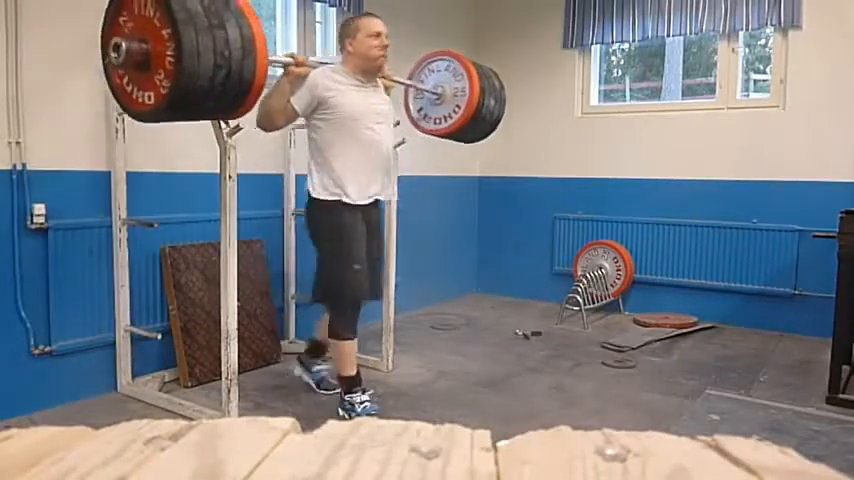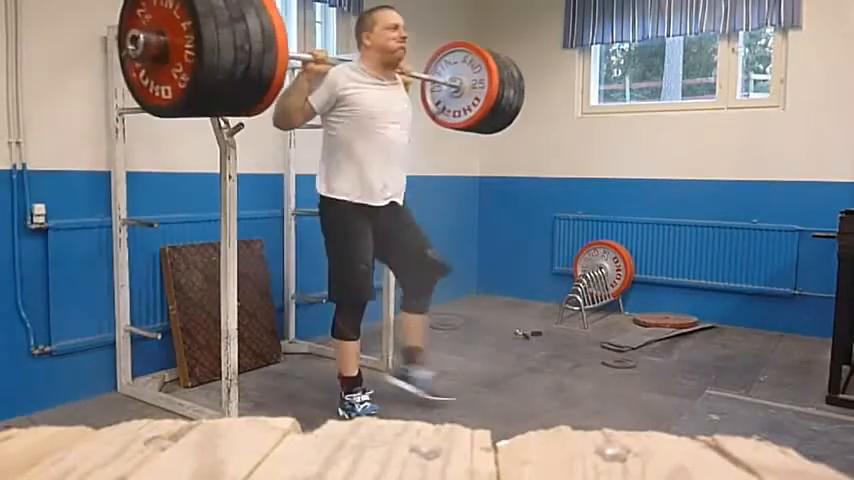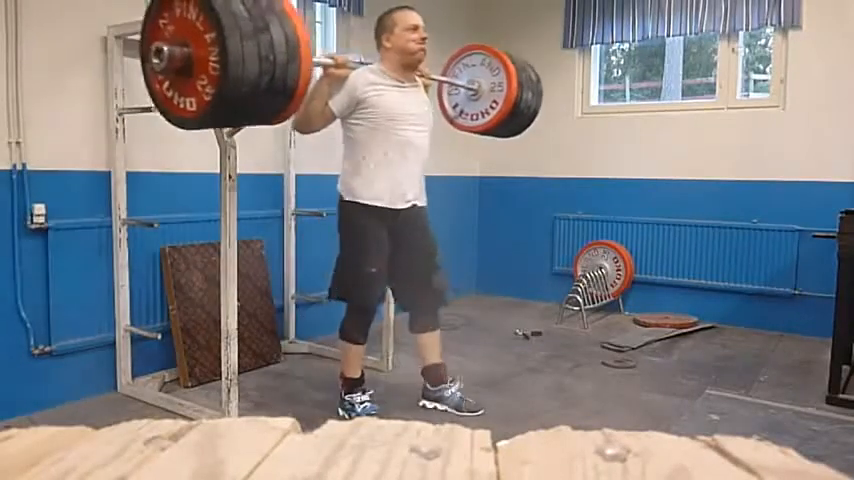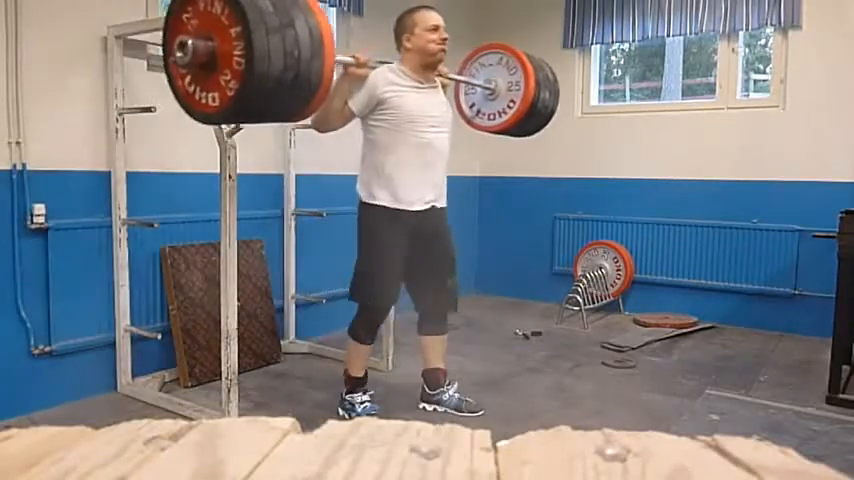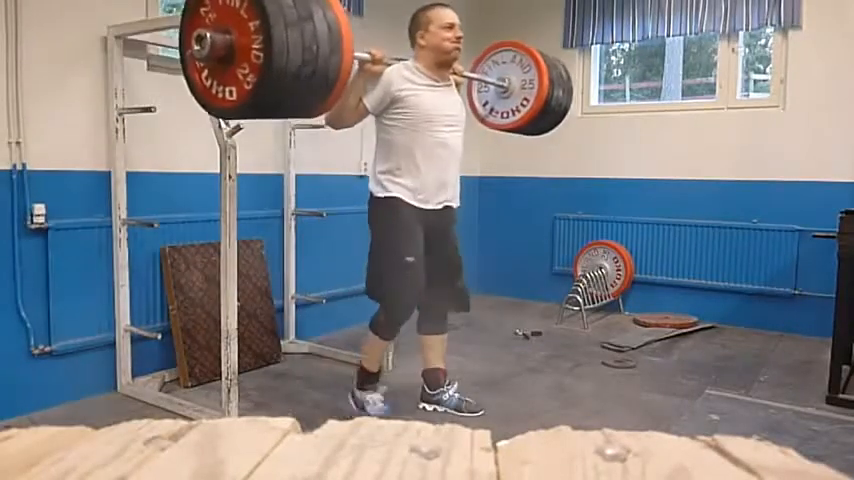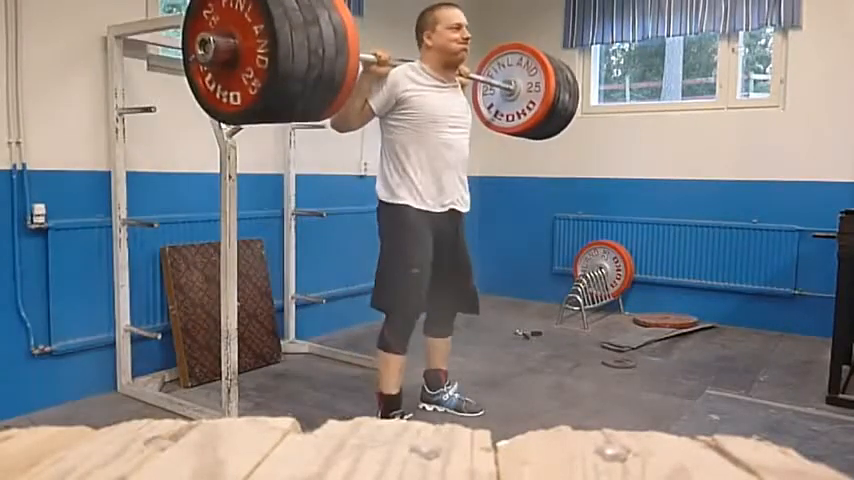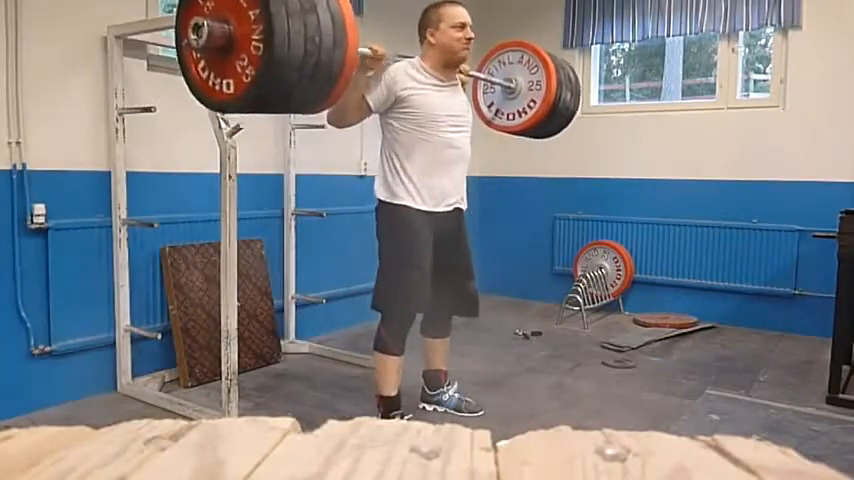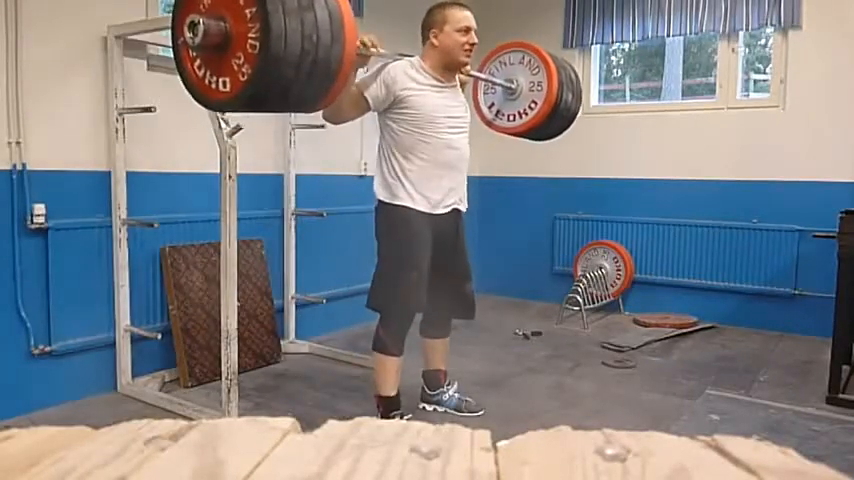
dt=0.2s
person 1, frame 1
left shoulder: (379, 88)
right shoulder: (321, 82)
right elbow: (267, 121)
right wrist: (289, 78)
left hip: (368, 203)
right hip: (334, 204)
left knee: (354, 293)
right knee: (348, 294)
left ankle: (313, 357)
right ankle: (352, 392)
person 1, frame 2
left shoulder: (398, 84)
right shoulder: (340, 79)
right elbow: (284, 119)
right wrist: (307, 75)
left hip: (389, 202)
right hip: (347, 204)
left knee: (424, 273)
right knee: (353, 297)
left ankle: (412, 366)
right ankle: (351, 393)
person 1, frame 3
left shoulder: (418, 88)
right shoulder: (359, 82)
right elbow: (304, 123)
right wrist: (328, 78)
left hip: (411, 208)
right hip: (366, 208)
left knee: (426, 295)
right knee: (363, 302)
left ankle: (437, 387)
right ankle: (352, 394)
person 1, frame 4
left shoulder: (438, 88)
right shoulder: (380, 82)
right elbow: (322, 122)
right wrist: (347, 78)
left hip: (431, 209)
right hip: (386, 210)
left knee: (437, 300)
right knee: (375, 304)
left ankle: (436, 388)
right ankle: (353, 393)
person 1, frame 5
left shoulder: (451, 86)
right shoulder: (394, 79)
right elbow: (337, 119)
right wrist: (362, 75)
left hip: (441, 207)
right hip: (398, 204)
left knee: (439, 299)
right knee: (400, 299)
left ankle: (436, 387)
right ankle: (365, 386)
person 1, frame 6
left shoulder: (456, 87)
right shoulder: (400, 80)
right elbow: (342, 122)
right wrist: (367, 76)
left hip: (449, 211)
right hip: (407, 211)
left knee: (446, 302)
right knee: (403, 309)
left ankle: (436, 388)
right ankle: (390, 413)
person 1, frame 7
left shoulder: (456, 85)
right shoulder: (398, 77)
right elbow: (339, 117)
right wrist: (361, 72)
left hip: (450, 211)
right hip: (407, 212)
left knee: (445, 302)
right knee: (400, 310)
left ankle: (436, 388)
right ankle: (389, 412)
person 1, frame 8
left shoulder: (455, 85)
right shoulder: (397, 76)
right elbow: (335, 114)
right wrist: (352, 66)
left hip: (449, 212)
right hip: (406, 212)
left knee: (445, 303)
right knee: (399, 310)
left ankle: (436, 388)
right ankle: (389, 413)
